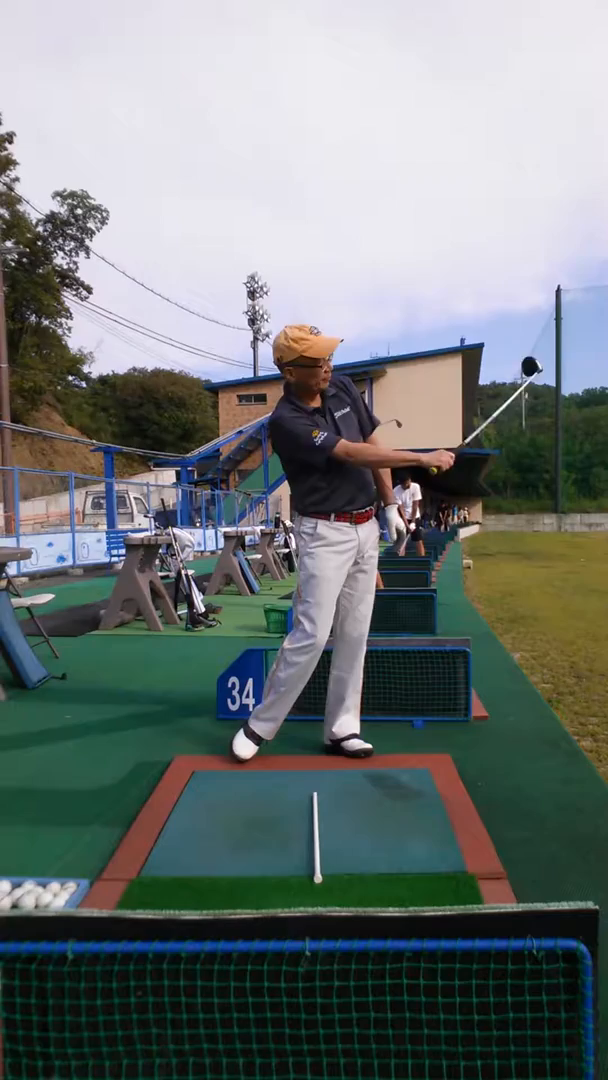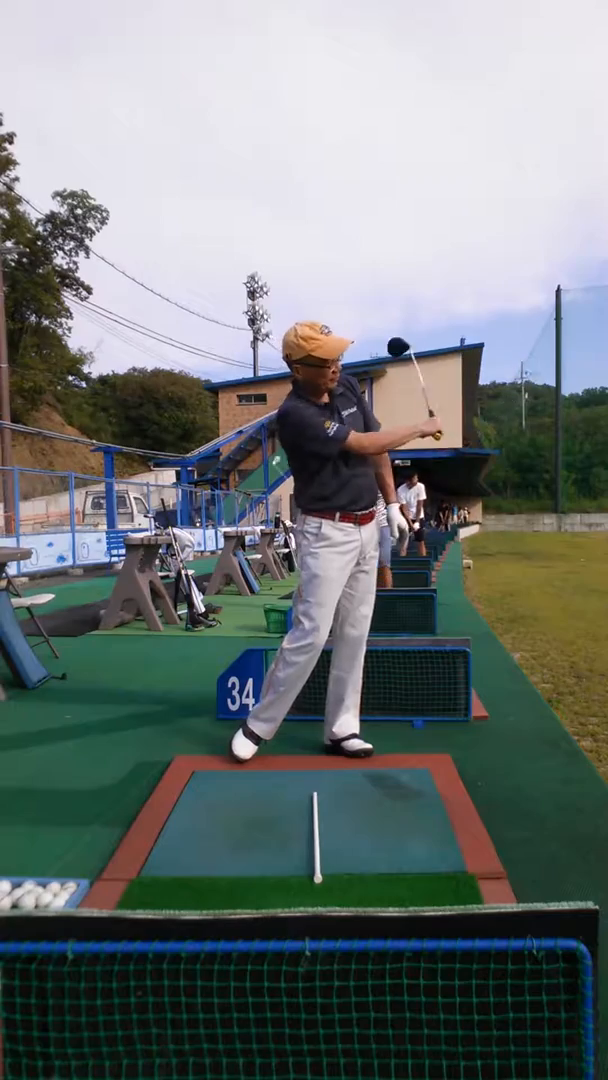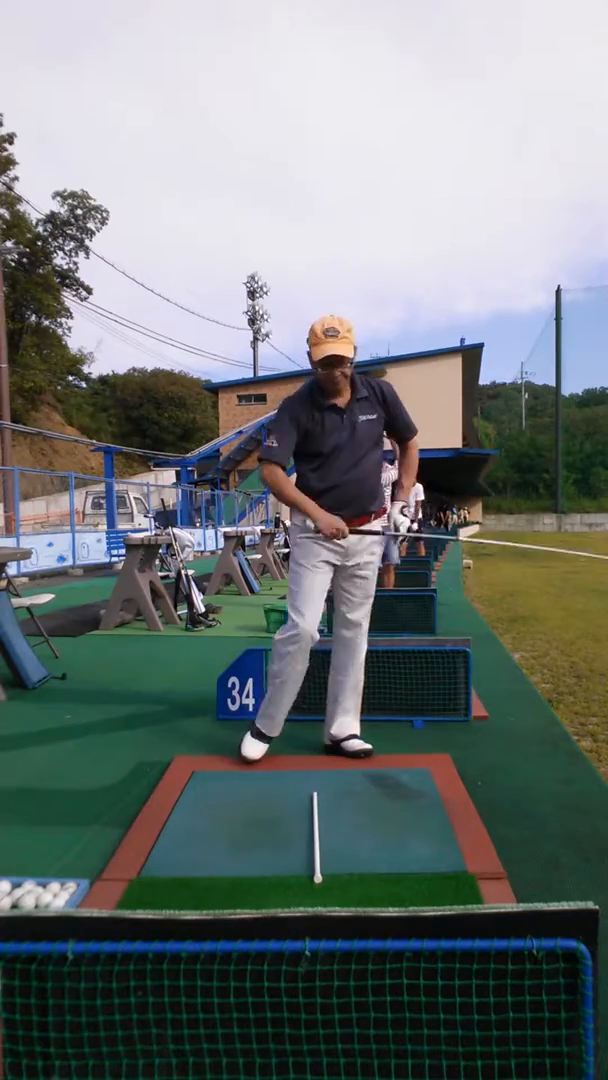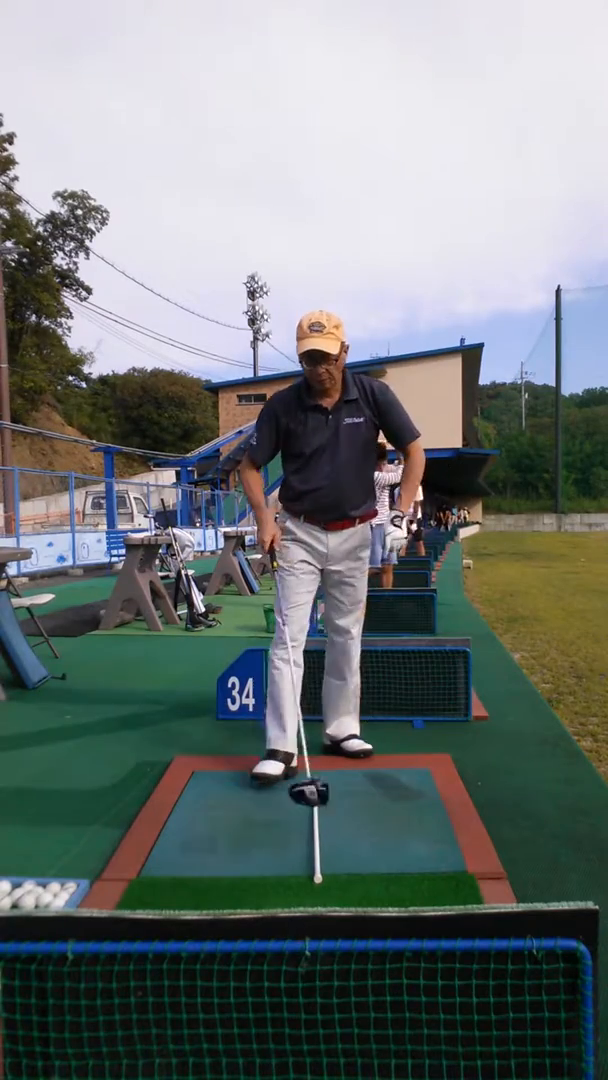
dt=0.4s
person 1, frame 1
left shoulder: (343, 388)
right shoulder: (286, 421)
left elbow: (374, 445)
right elbow: (355, 453)
left wrist: (390, 505)
right wrist: (425, 458)
left hip: (366, 528)
right hip: (324, 533)
left knee: (354, 633)
right knee: (311, 634)
left ankle: (341, 728)
right ankle: (259, 725)
person 1, frame 2
left shoulder: (348, 388)
right shoulder: (295, 414)
left elbow: (374, 440)
right elbow: (360, 445)
left wrist: (392, 503)
right wrist: (421, 428)
left hip: (367, 528)
right hip: (327, 533)
left knee: (355, 633)
right knee: (311, 634)
left ankle: (342, 728)
right ankle: (258, 726)
person 1, frame 3
left shoulder: (379, 394)
right shoulder: (297, 407)
left elbow: (409, 443)
right elbow: (269, 471)
left wrist: (401, 501)
right wrist: (315, 513)
left hip: (366, 533)
right hip: (315, 532)
left knee: (353, 631)
right knee: (300, 629)
left ankle: (341, 729)
right ankle: (267, 726)
person 1, frame 4
left shoulder: (374, 394)
right shoulder: (281, 405)
left elbow: (414, 452)
right elbow: (251, 467)
right wrist: (265, 518)
left hip: (354, 535)
right hip: (298, 534)
left knee: (346, 636)
right knee: (288, 638)
left ankle: (340, 730)
right ankle: (282, 749)
